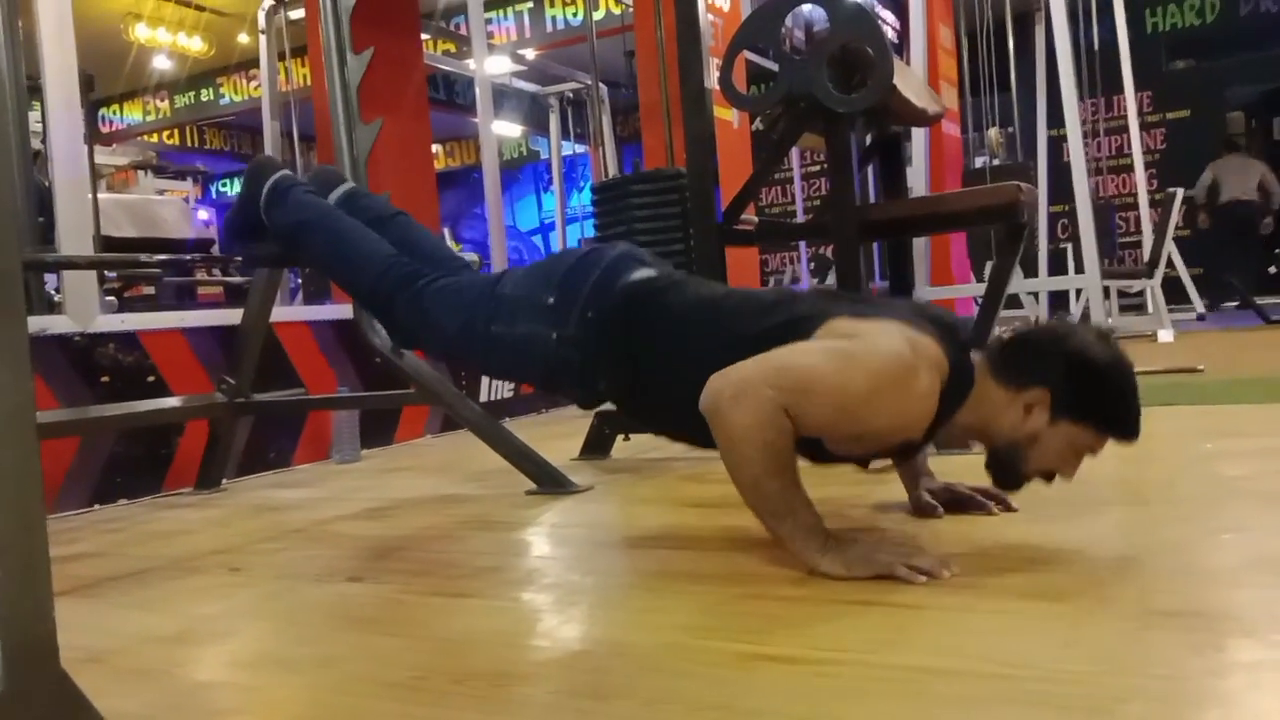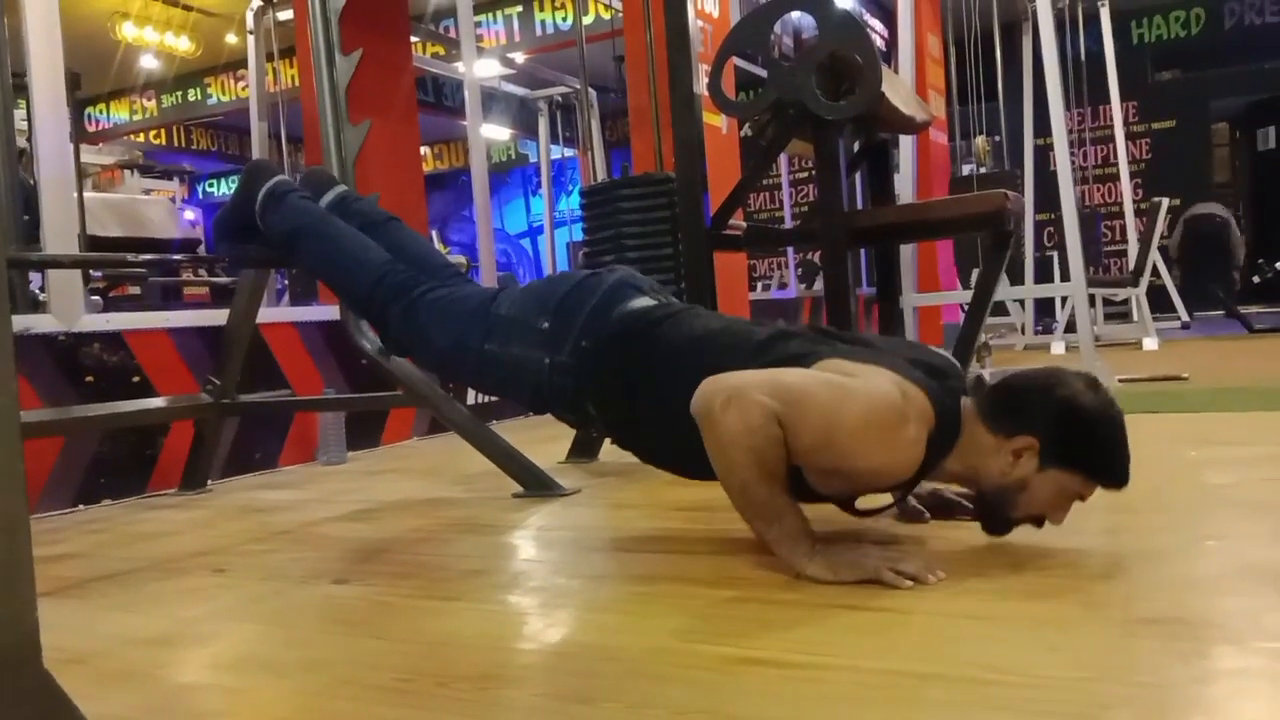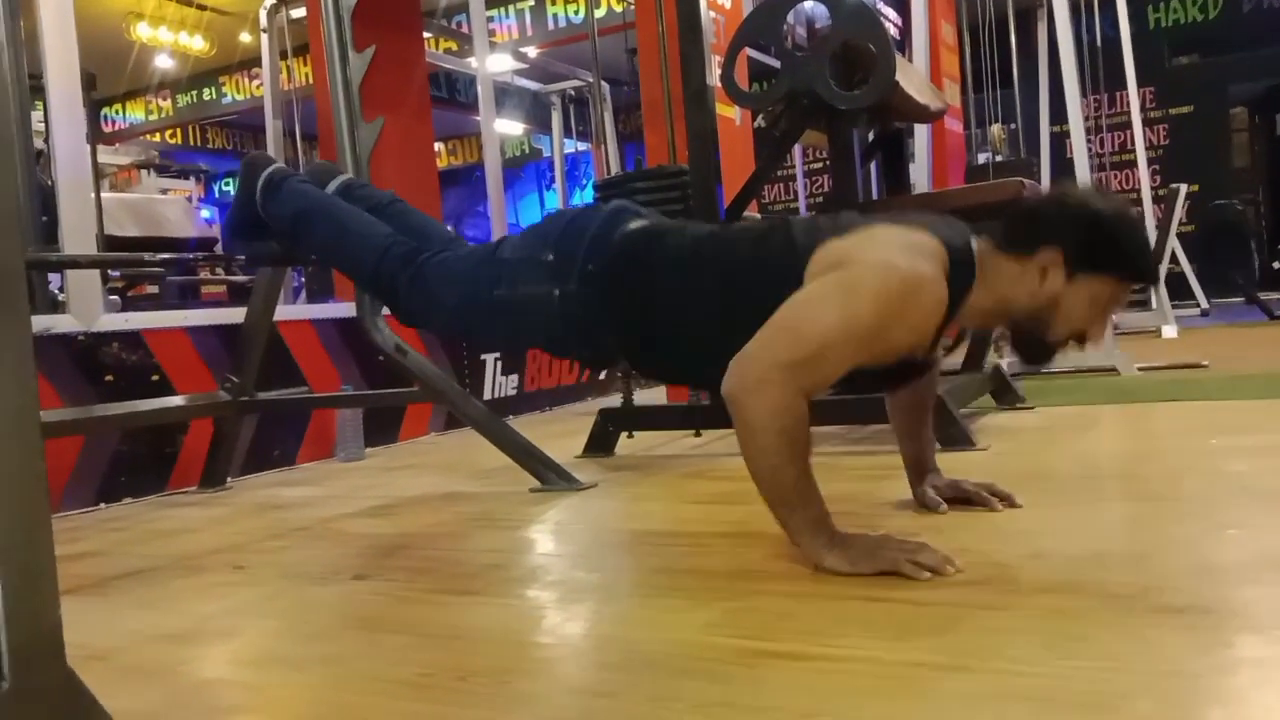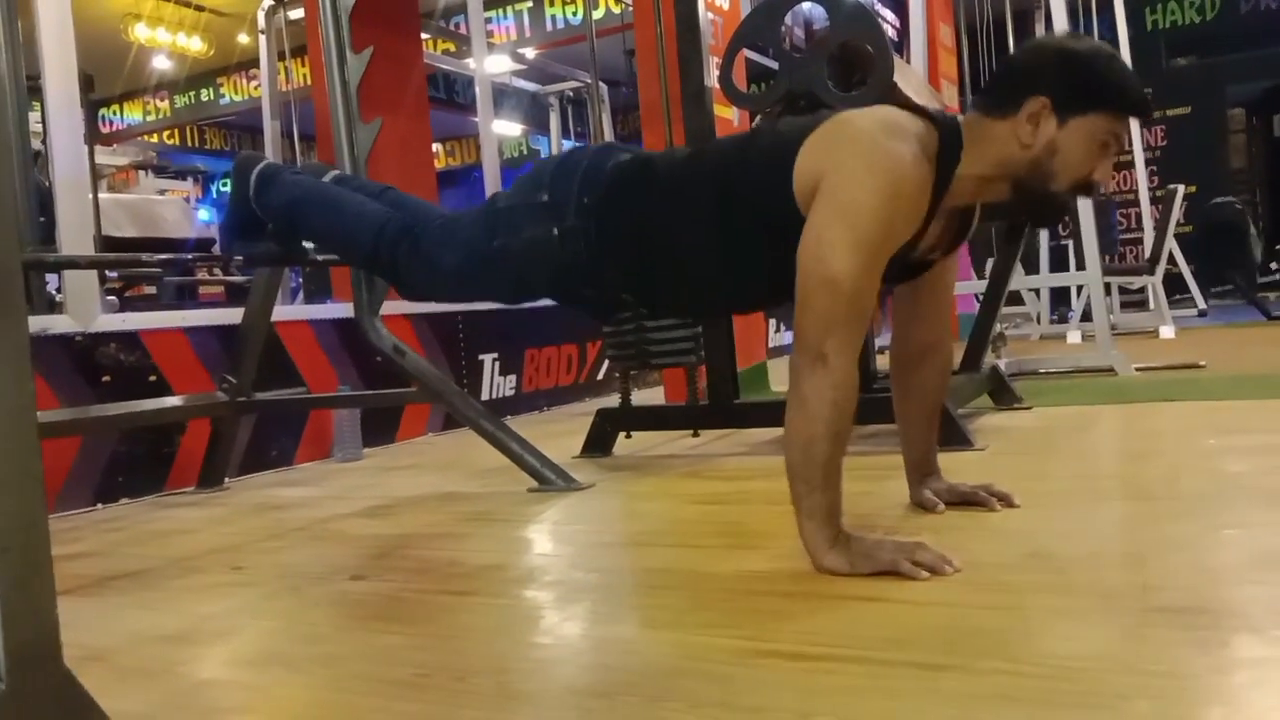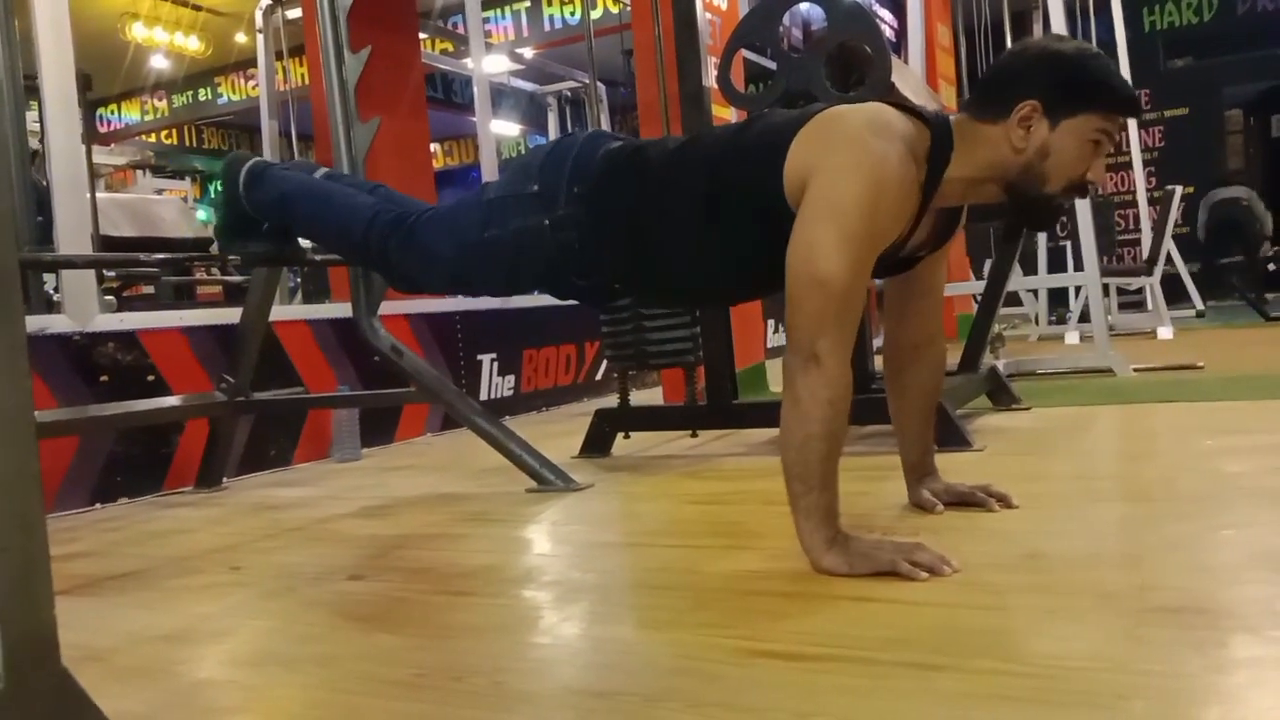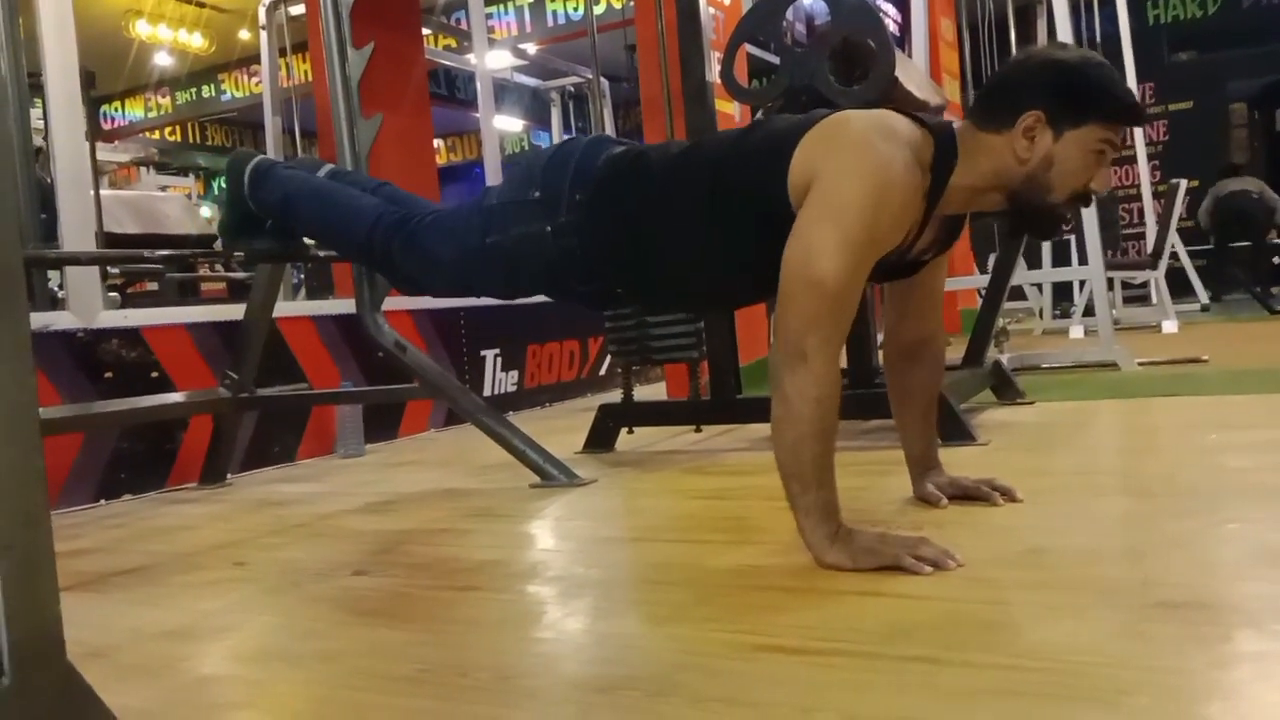
dt=0.4s
person 1, frame 1
left shoulder: (952, 356)
right shoulder: (906, 386)
right elbow: (734, 396)
left wrist: (917, 479)
right wrist: (817, 545)
left hip: (643, 300)
right hip: (595, 321)
left knee: (446, 287)
right knee: (418, 303)
left ankle: (335, 195)
right ankle: (277, 197)
person 1, frame 2
left shoulder: (941, 393)
right shoulder: (894, 424)
right elbow: (725, 403)
left wrist: (904, 489)
right wrist: (805, 550)
left hip: (636, 321)
right hip: (588, 348)
left knee: (440, 291)
right knee: (408, 309)
left ankle: (330, 198)
right ankle: (271, 200)
person 1, frame 3
left shoulder: (960, 277)
right shoulder: (907, 278)
left elbow: (903, 366)
right elbow: (757, 383)
left wrist: (924, 477)
right wrist: (824, 542)
left hip: (642, 275)
right hip: (596, 277)
left knee: (442, 264)
right knee: (417, 280)
left ankle: (338, 189)
right ankle: (275, 193)
person 1, frame 4
left shoulder: (958, 188)
right shoulder: (891, 166)
left elbow: (923, 337)
right elbow: (824, 355)
left wrist: (924, 475)
right wrist: (826, 539)
left hip: (630, 253)
right hip: (588, 220)
left knee: (430, 250)
right knee: (414, 256)
left ankle: (321, 182)
right ankle: (268, 189)
person 1, frame 5
left shoulder: (946, 190)
right shoulder: (878, 164)
left elbow: (915, 337)
right elbow: (816, 356)
left wrist: (921, 475)
right wrist: (825, 541)
left hip: (623, 237)
right hip: (579, 209)
left knee: (421, 247)
right knee: (407, 248)
left ankle: (310, 182)
right ankle: (264, 188)
person 1, frame 6
left shoulder: (946, 199)
right shoulder: (885, 172)
left elbow: (913, 336)
right elbow: (804, 354)
left wrist: (926, 469)
right wrist: (827, 535)
left hip: (624, 235)
right hip: (581, 213)
left knee: (423, 240)
right knee: (409, 249)
left ankle: (325, 177)
right ankle: (265, 186)
